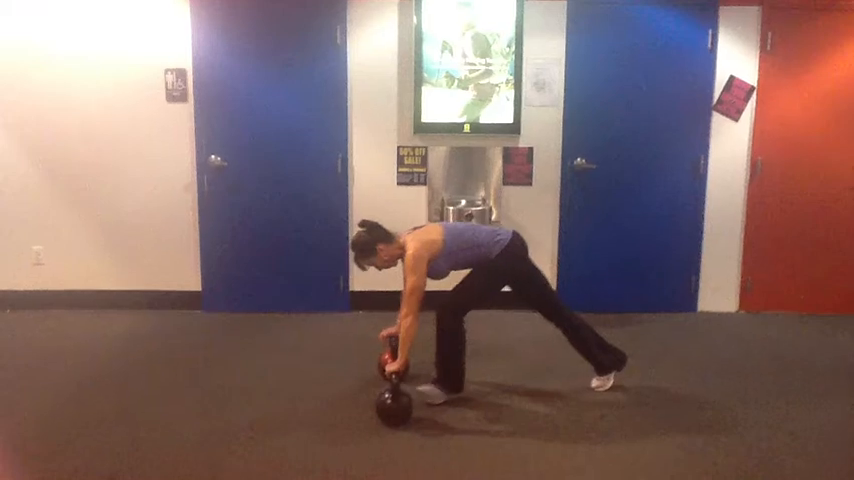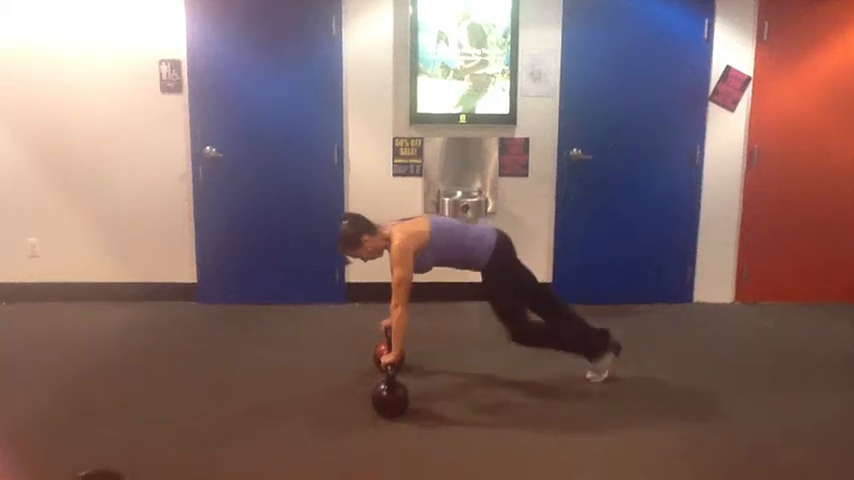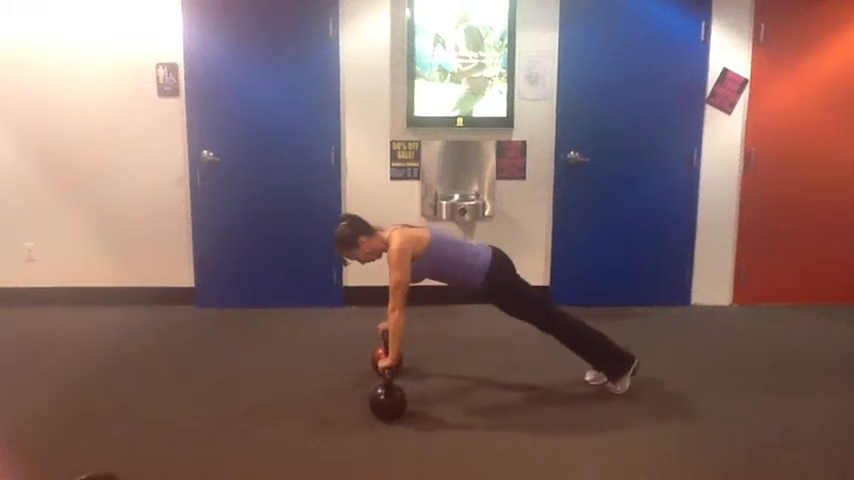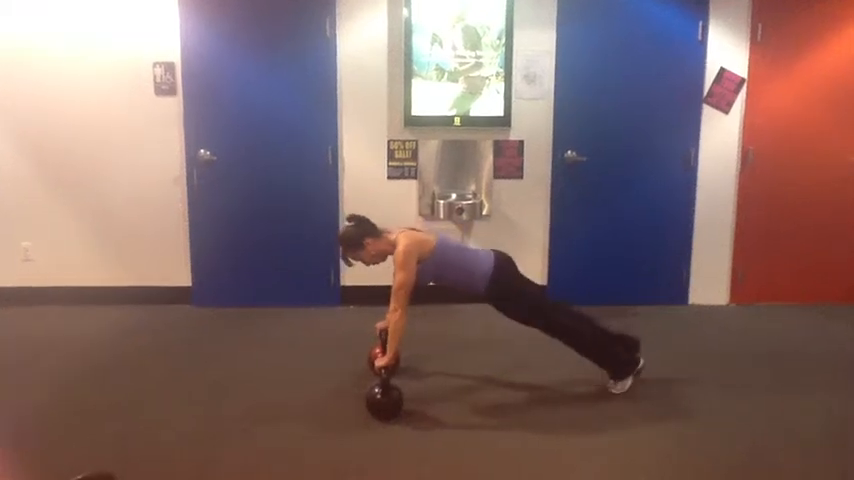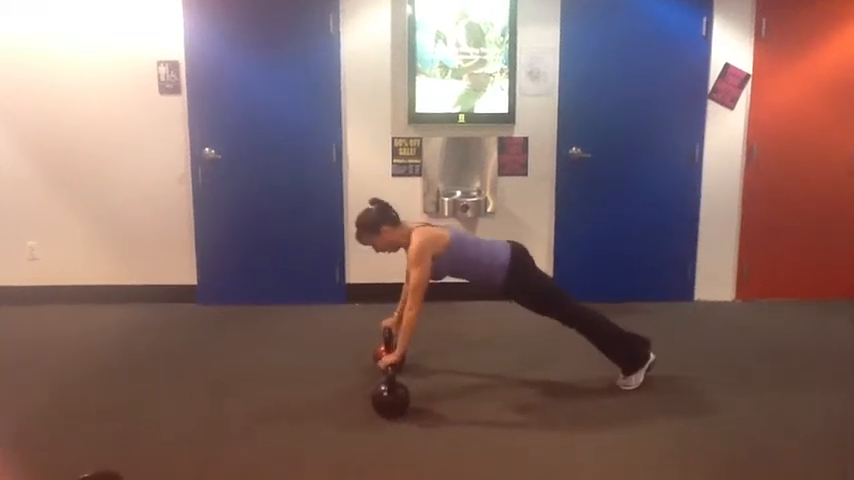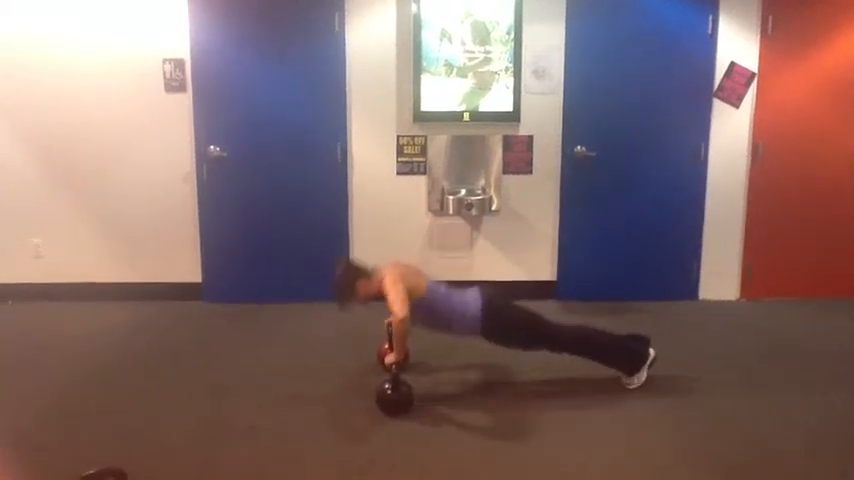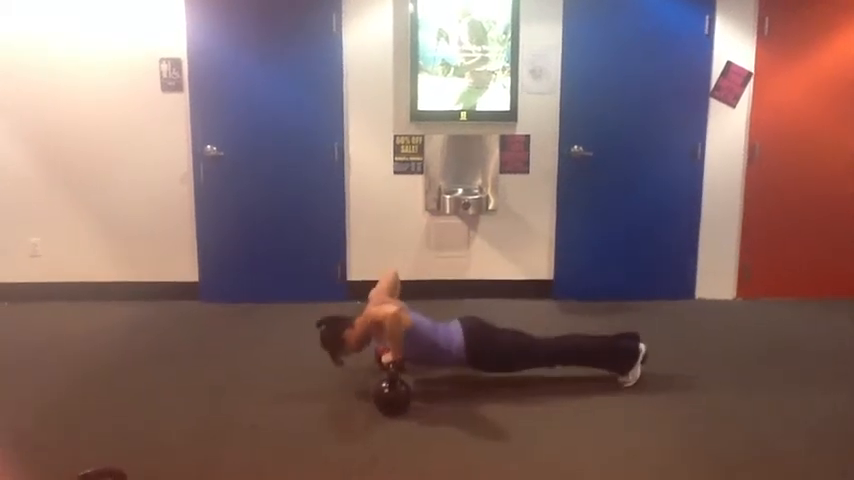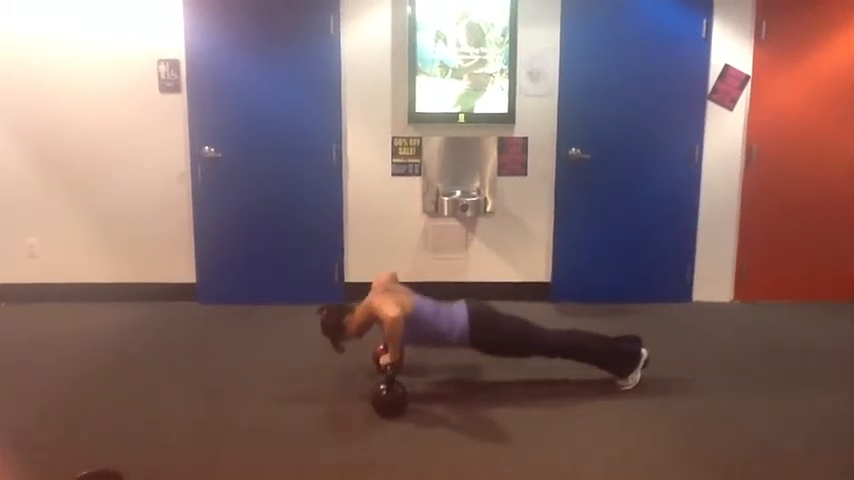
dt=0.3s
person 1, frame 1
left shoulder: (415, 251)
right shoulder: (406, 243)
left elbow: (412, 311)
right elbow: (409, 294)
left wrist: (400, 361)
right wrist: (398, 326)
left hip: (504, 253)
right hip: (507, 248)
left knee: (449, 313)
right knee: (554, 309)
left ankle: (449, 384)
right ankle: (608, 363)
person 1, frame 2
left shoulder: (401, 243)
right shoulder: (394, 233)
left elbow: (400, 303)
left wrist: (395, 353)
right wrist: (395, 319)
left hip: (493, 254)
right hip: (492, 247)
left knee: (519, 330)
right knee: (546, 303)
left ankle: (600, 346)
right ankle: (601, 348)
person 1, frame 3
left shoulder: (398, 246)
right shoulder: (394, 237)
left elbow: (397, 306)
left wrist: (392, 357)
right wrist: (392, 323)
left hip: (490, 273)
right hip: (488, 264)
left knee: (547, 318)
right knee: (546, 314)
left ankle: (619, 364)
right ankle: (608, 360)
person 1, frame 4
left shoulder: (404, 249)
right shoulder: (399, 240)
left elbow: (399, 308)
right elbow: (399, 297)
left wrist: (389, 356)
right wrist: (388, 322)
left hip: (494, 278)
right hip: (493, 269)
left knee: (551, 320)
right knee: (553, 313)
left ankle: (625, 365)
right ankle: (625, 347)
person 1, frame 5
left shoulder: (419, 243)
right shoulder: (414, 235)
left elbow: (415, 305)
right elbow: (411, 283)
left wrist: (398, 353)
right wrist: (395, 318)
left hip: (510, 270)
right hip: (507, 261)
left knee: (567, 312)
right knee: (567, 310)
left ankle: (635, 359)
right ankle: (635, 349)
person 1, frame 6
left shoulder: (389, 280)
right shoulder: (391, 270)
left elbow: (401, 317)
left wrist: (399, 353)
right wrist: (396, 319)
left hip: (486, 316)
right hip: (481, 305)
left knee: (556, 337)
right knee: (555, 334)
left ankle: (637, 356)
right ankle: (634, 348)
person 1, frame 7
left shoulder: (371, 316)
right shoulder: (376, 300)
left elbow: (392, 313)
right elbow: (393, 274)
left wrist: (395, 353)
left hip: (471, 346)
right hip: (466, 332)
left knee: (544, 352)
right knee: (543, 347)
left ankle: (627, 353)
right ankle: (623, 345)
person 1, frame 8
left shoulder: (375, 302)
right shoulder: (379, 288)
left elbow: (394, 319)
right elbow: (393, 275)
left wrist: (393, 355)
left hip: (475, 328)
right hip: (471, 316)
left knee: (545, 343)
right knee: (546, 339)
left ankle: (629, 357)
right ankle: (626, 347)
